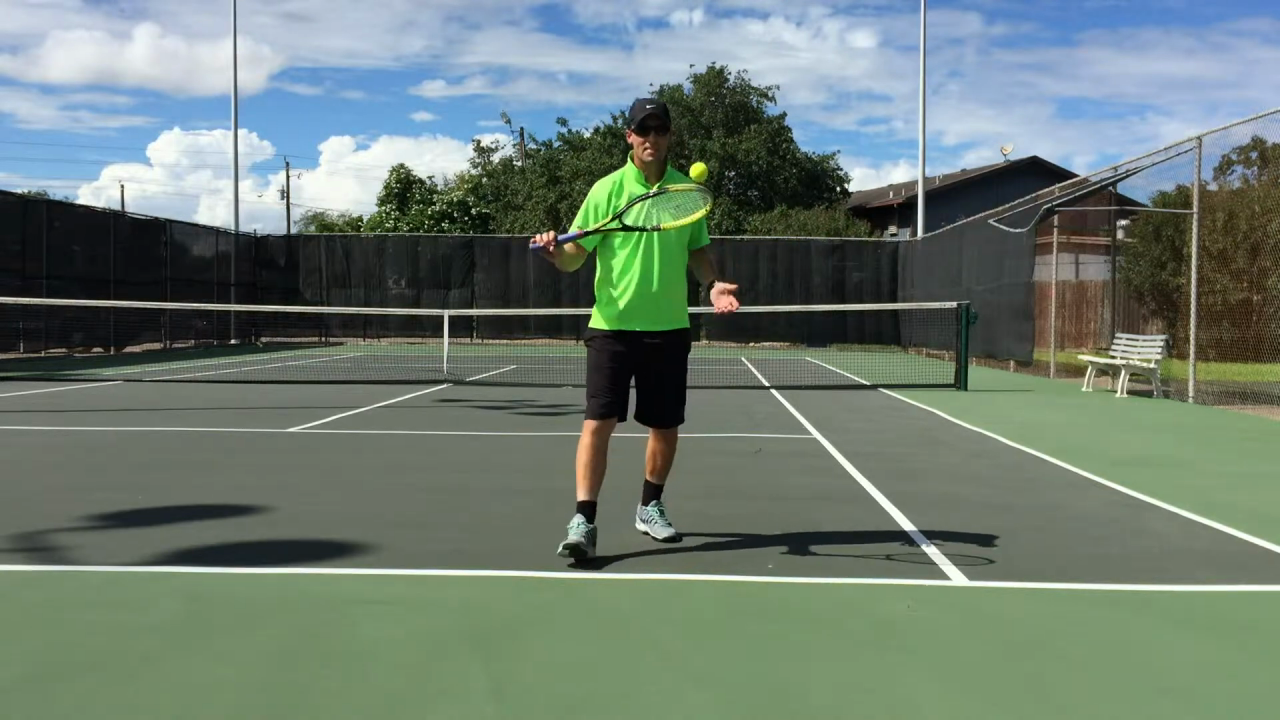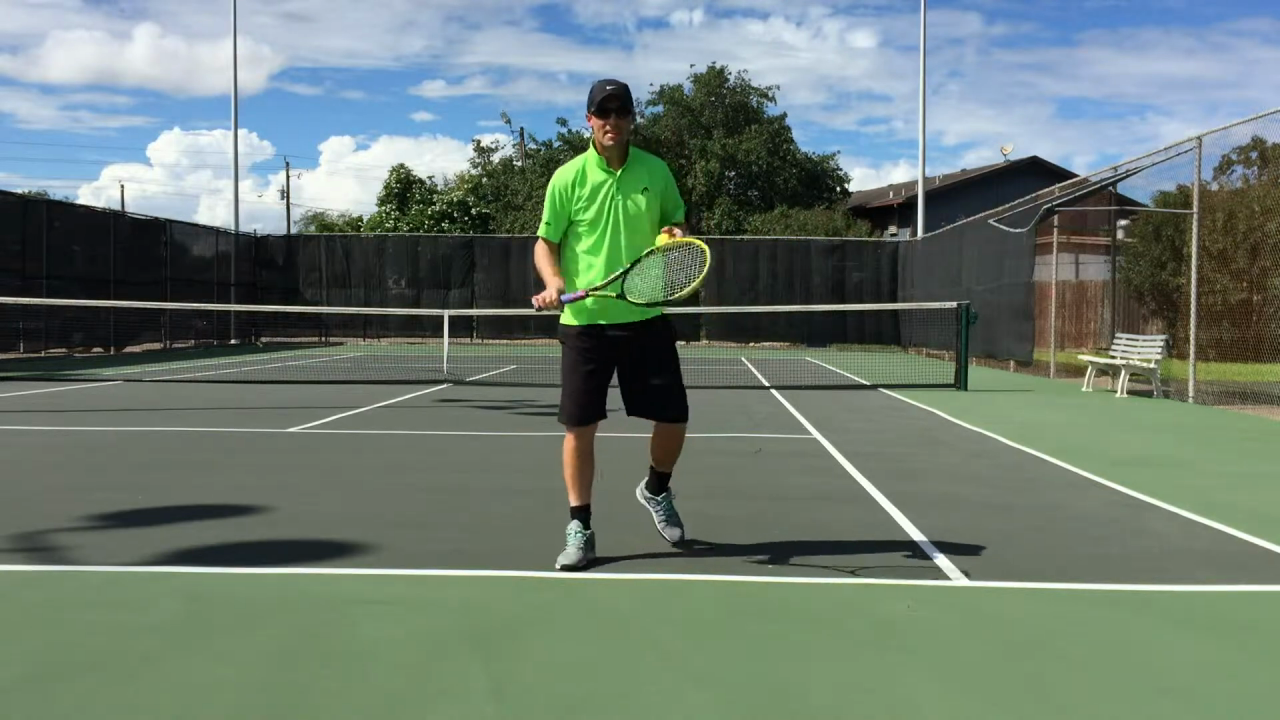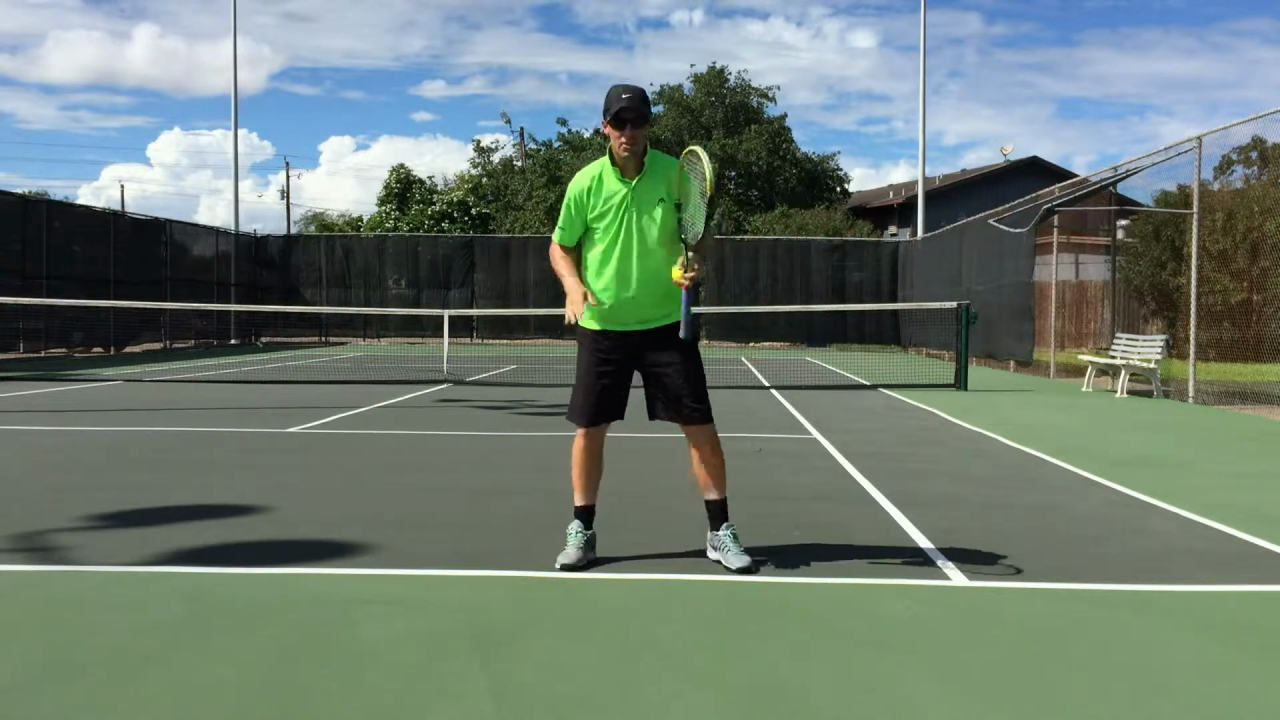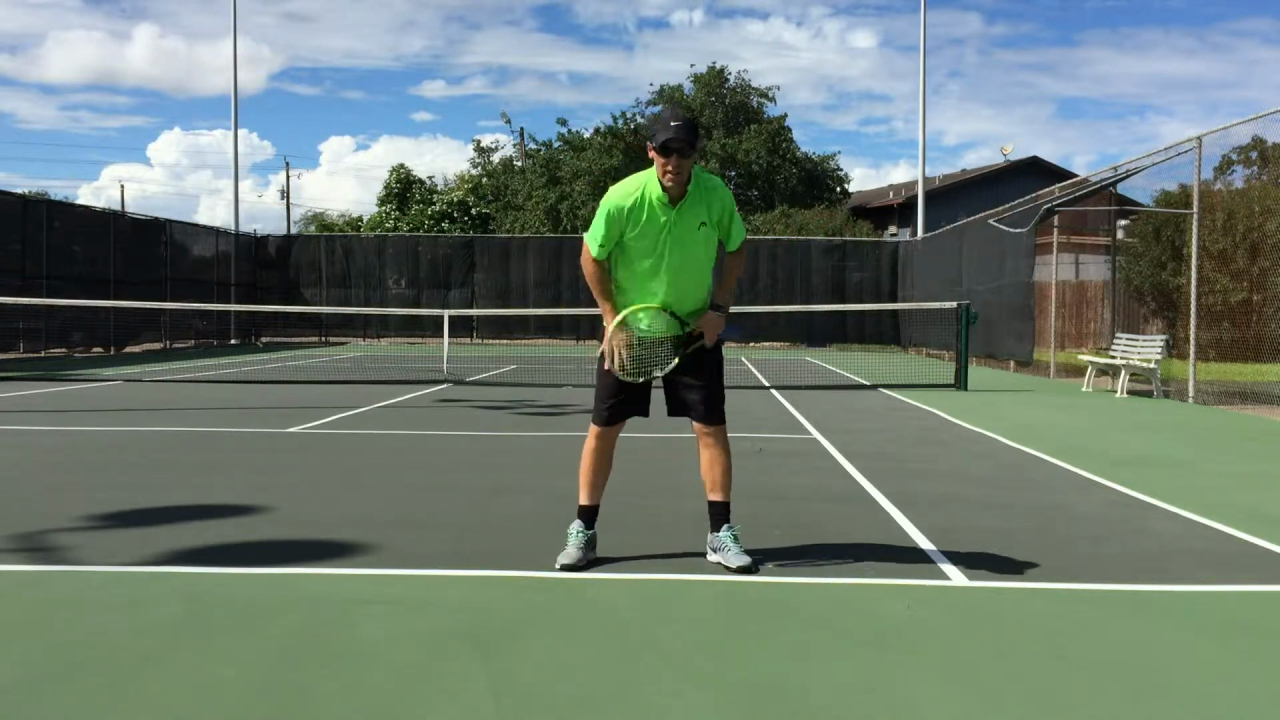
dt=0.4s
person 1, frame 1
left shoulder: (687, 190)
right shoulder: (606, 189)
left elbow: (698, 252)
right elbow: (575, 257)
left wrist: (714, 285)
right wrist: (556, 250)
left hip: (669, 328)
right hip: (613, 326)
left knee: (666, 426)
right knee: (598, 422)
left ankle: (650, 507)
right ankle: (583, 524)
person 1, frame 2
left shoulder: (656, 171)
right shoulder: (567, 177)
left elbow: (672, 231)
right elbow: (546, 242)
left wrist: (677, 237)
right wrist: (553, 282)
left hip: (647, 318)
right hip: (586, 321)
left knee: (673, 418)
right knee: (580, 426)
left ankle: (656, 490)
right ankle: (580, 531)
person 1, frame 3
left shoulder: (675, 173)
right shoulder: (585, 183)
right elbow: (560, 247)
left wrist: (693, 261)
right wrist: (573, 288)
left hip: (667, 325)
right hip: (604, 327)
left knee: (699, 426)
right knee: (589, 428)
left ankle: (720, 532)
right ankle: (582, 532)
person 1, frame 4
left shoulder: (716, 193)
right shoulder: (623, 197)
left elbow: (735, 250)
right elbow: (592, 258)
left wrist: (718, 307)
right wrist: (613, 320)
left hip: (695, 331)
left knee: (711, 428)
right knee: (603, 428)
left ankle: (721, 534)
right ankle: (582, 532)
